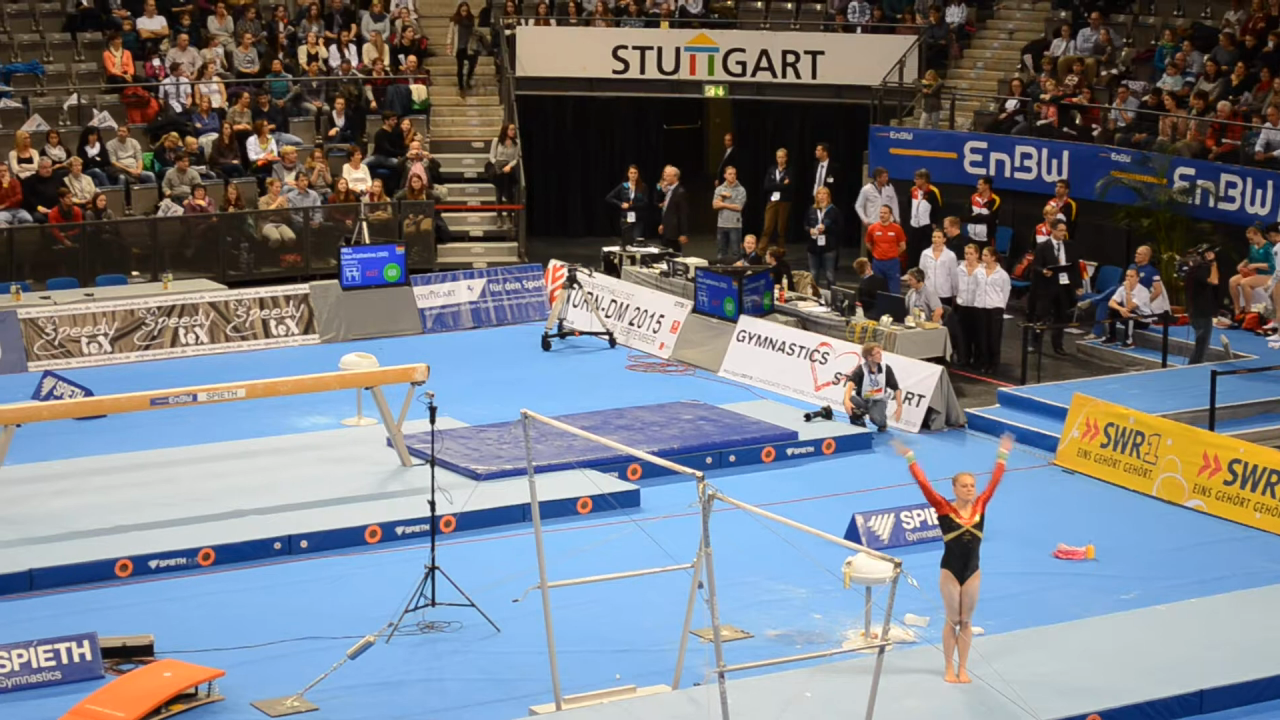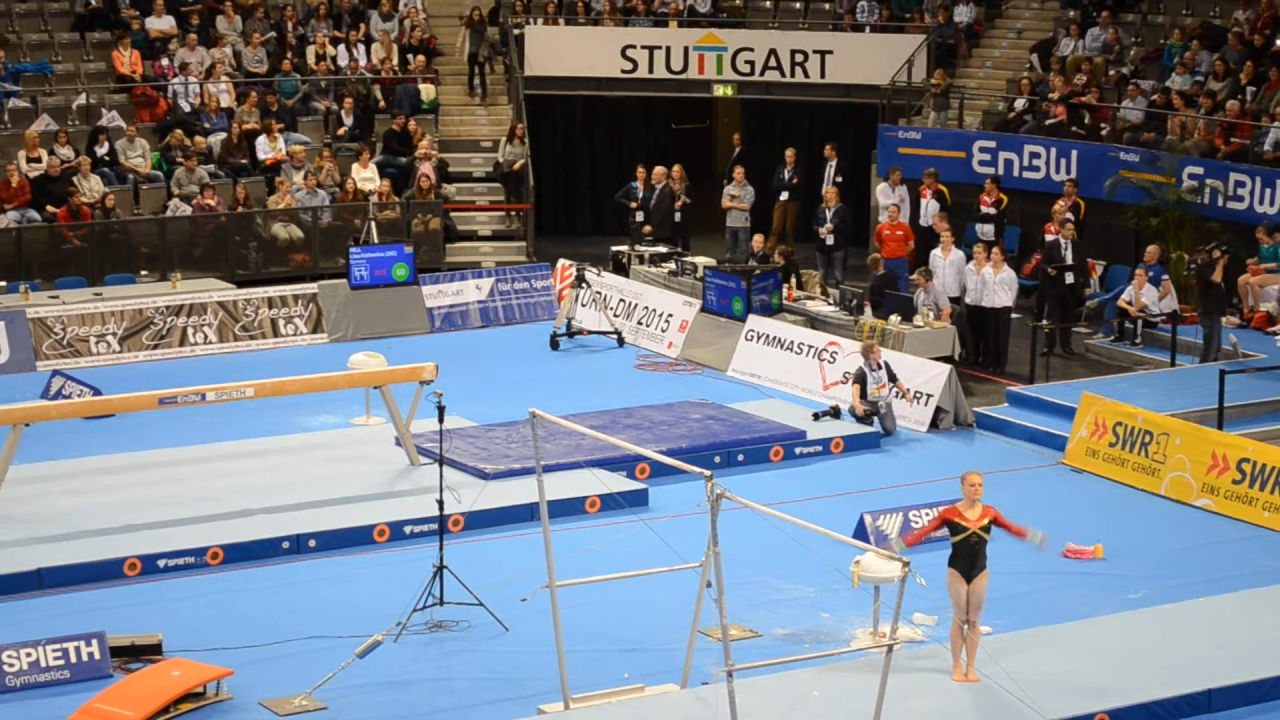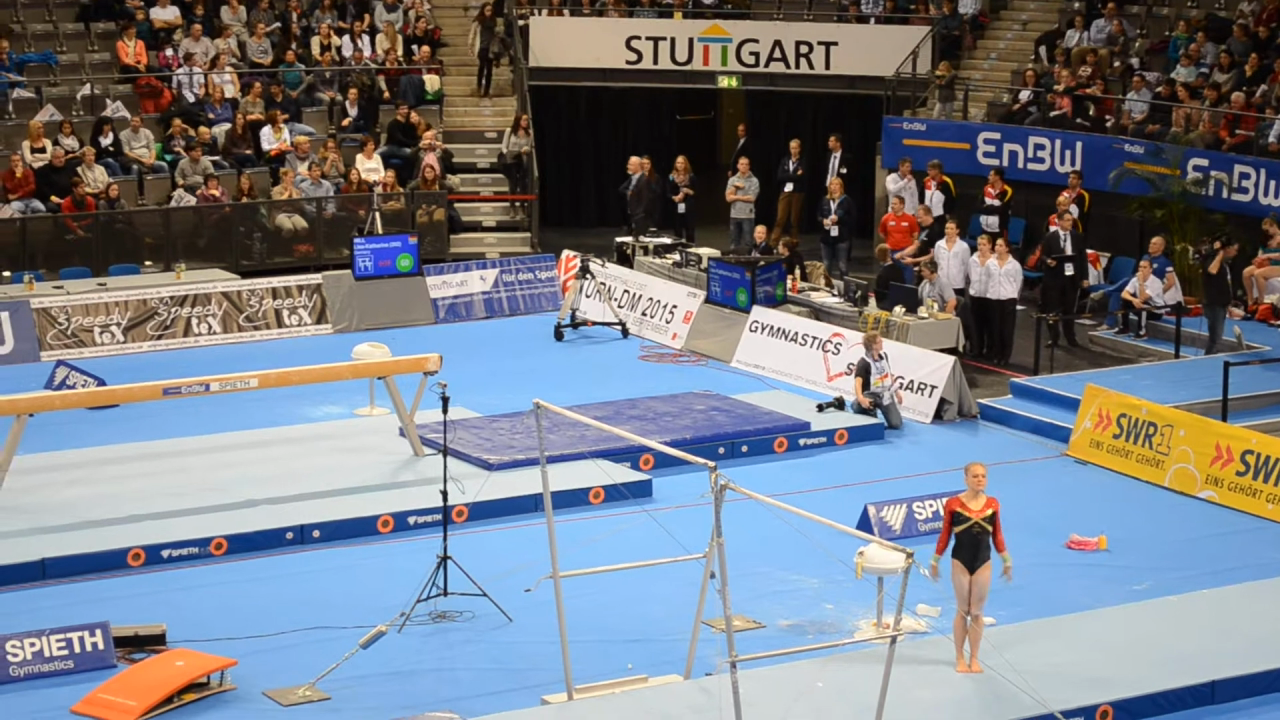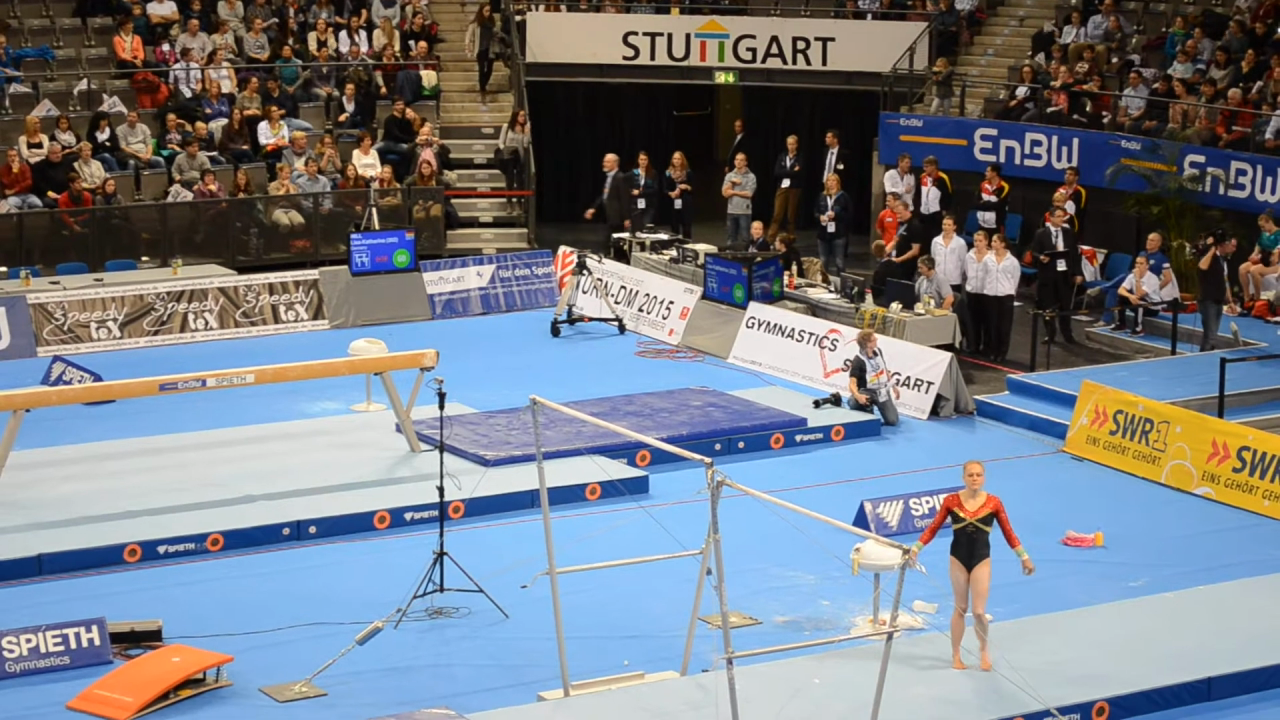
dt=0.3s
person 1, frame 1
left shoulder: (979, 506)
right shoulder: (944, 509)
left elbow: (995, 480)
right elbow: (924, 483)
left wrist: (1003, 454)
right wrist: (910, 457)
left hip: (972, 573)
right hip: (950, 572)
left knee: (966, 621)
right knee: (952, 620)
left ankle: (962, 668)
right ankle: (949, 667)
person 1, frame 2
left shoulder: (990, 512)
right shoulder: (950, 513)
left elbow: (1010, 527)
right elbow: (925, 531)
left wrist: (1033, 536)
right wrist: (901, 544)
left hip: (980, 572)
right hip: (957, 571)
left knee: (974, 621)
right knee: (960, 619)
left ankle: (970, 667)
right ankle: (957, 667)
person 1, frame 3
left shoulder: (993, 504)
right shoulder: (953, 504)
left elbow: (997, 535)
right elbow: (945, 535)
left wrist: (1007, 561)
right wrist: (935, 562)
left hip: (983, 563)
right hip: (960, 562)
left knee: (977, 612)
right knee: (963, 611)
left ankle: (974, 657)
right ankle: (960, 658)
person 1, frame 4
left shoulder: (994, 503)
right shoulder: (951, 500)
left elbow: (1008, 532)
right elbow: (935, 526)
left wrist: (1024, 557)
right wrist: (916, 548)
left hip: (981, 561)
right hip: (957, 559)
left knee: (979, 611)
right knee: (960, 608)
left ankle: (984, 650)
right ankle: (956, 654)
